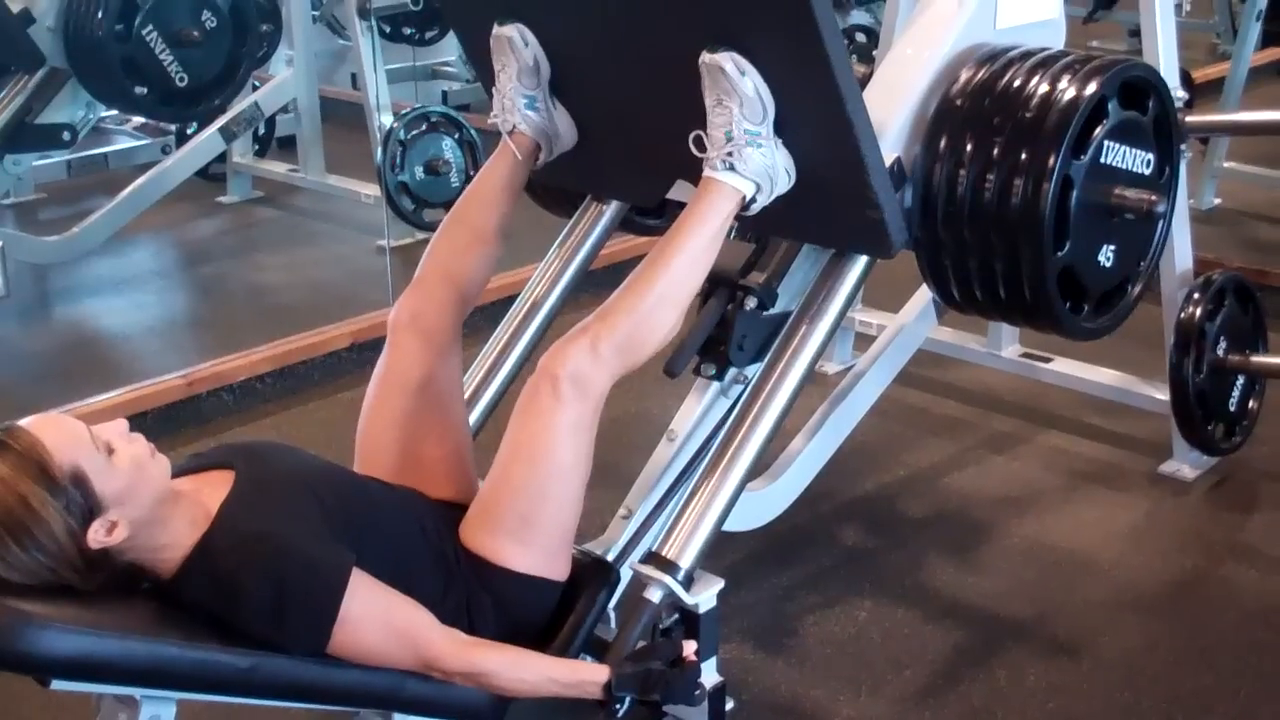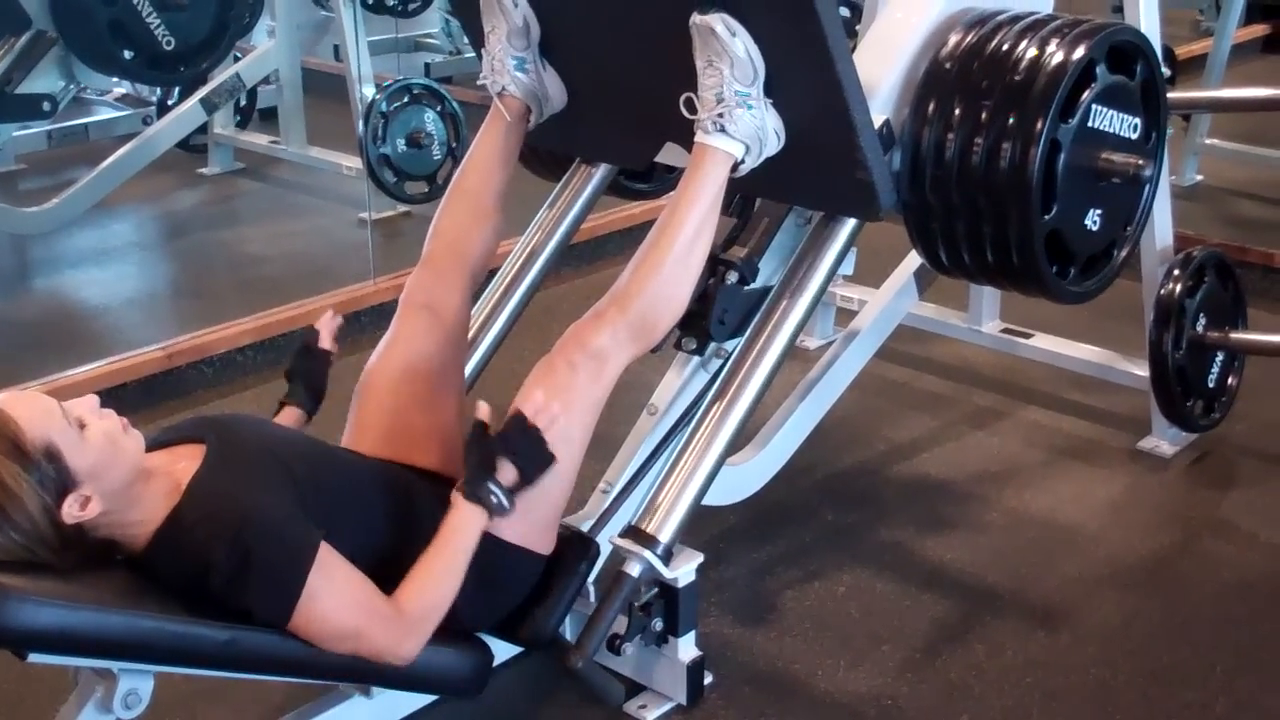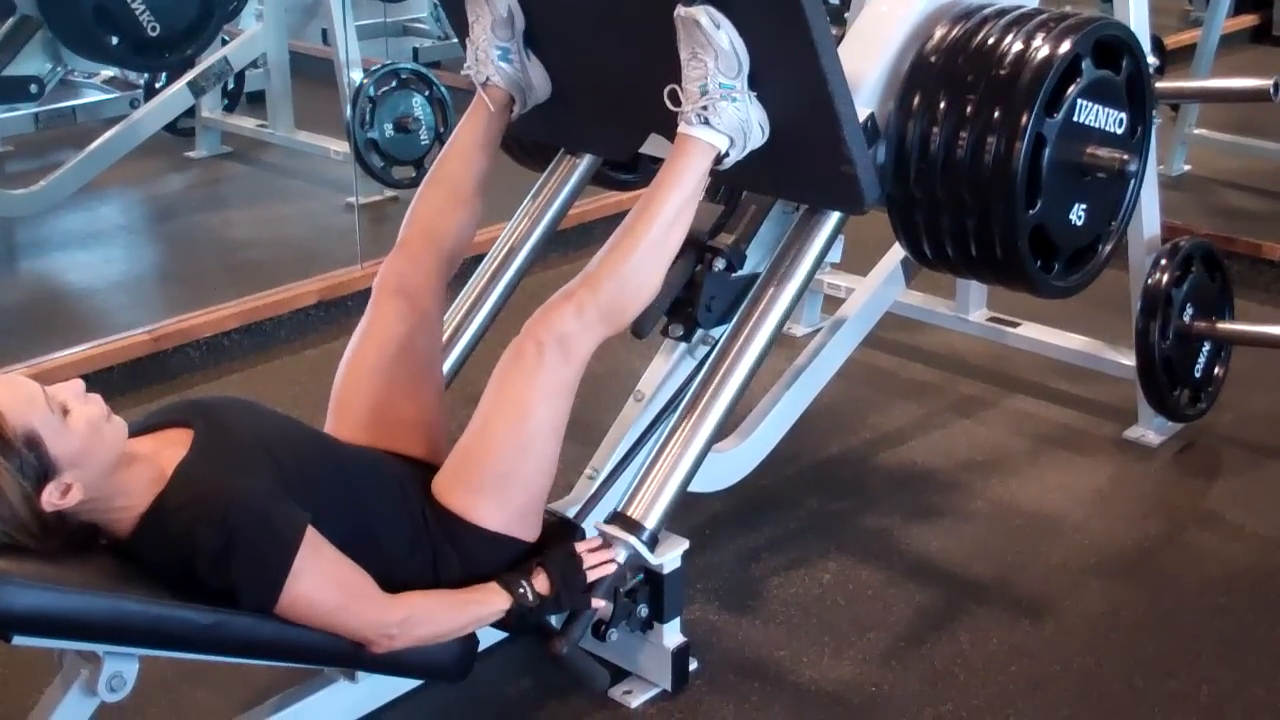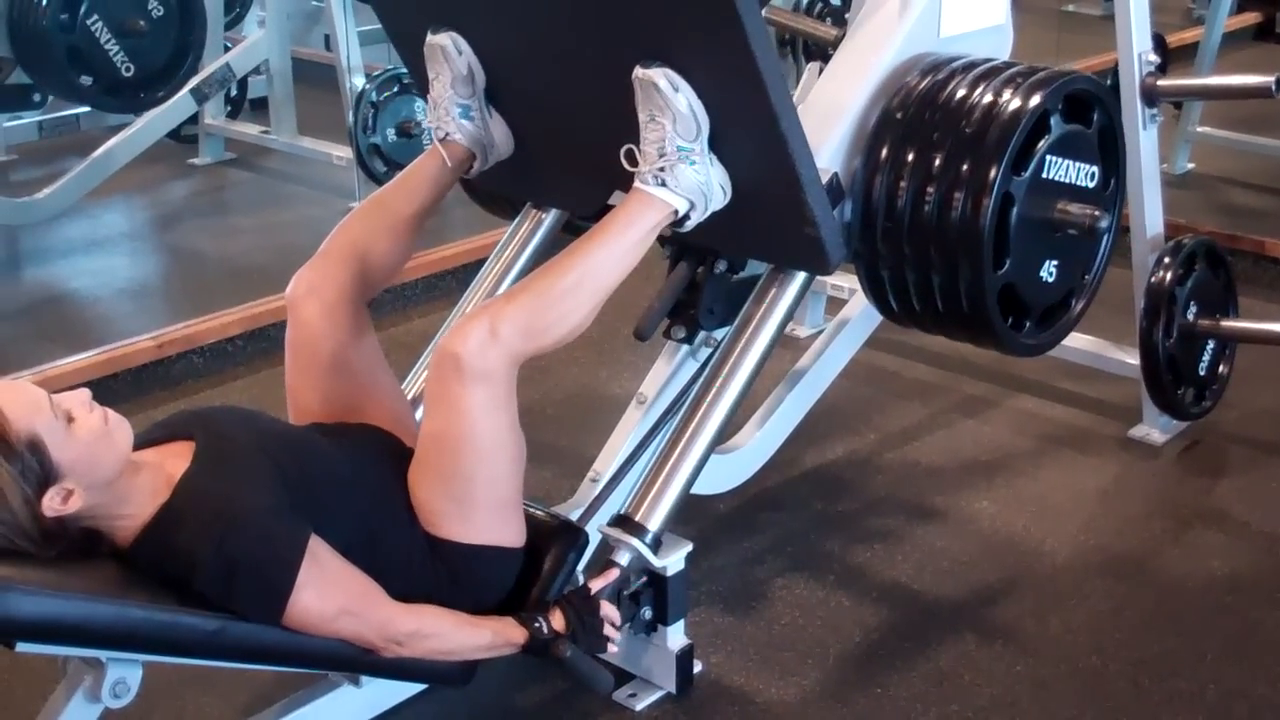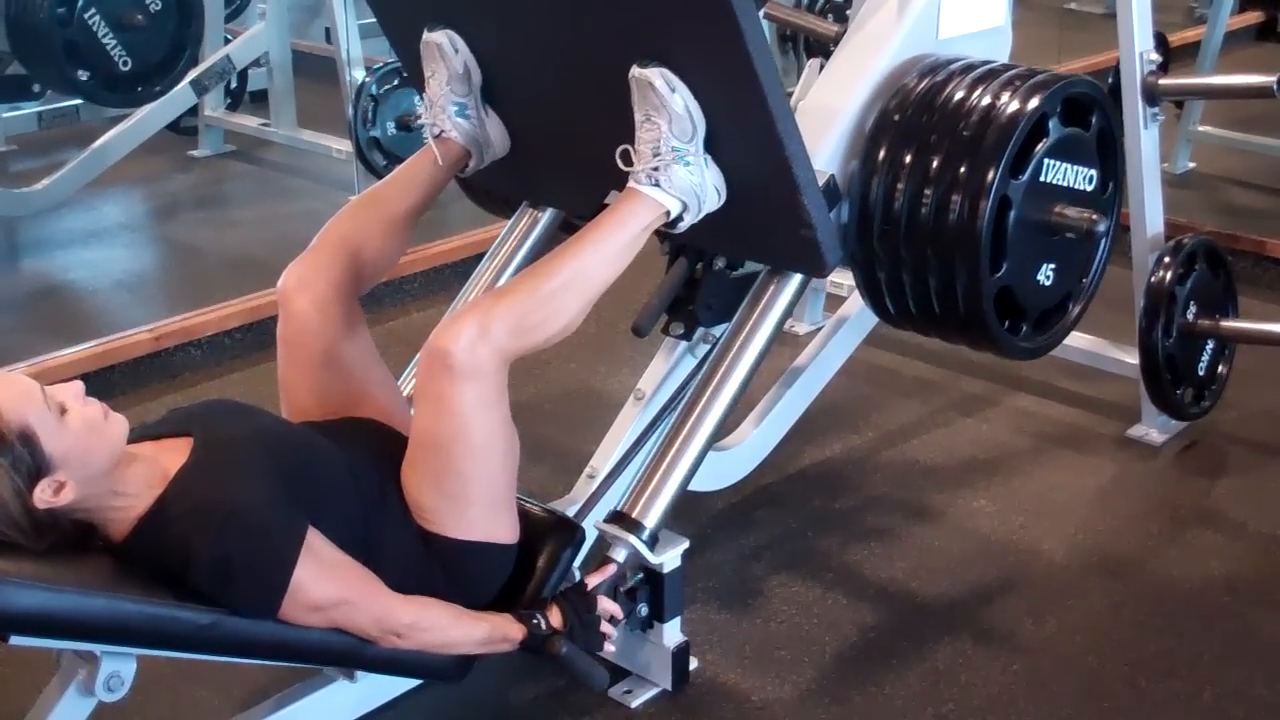
dt=1s
person 1, frame 1
left shoulder: (169, 500)
right shoulder: (265, 563)
right elbow: (449, 658)
right wrist: (623, 683)
left hip: (418, 526)
right hip: (486, 591)
left knee: (423, 315)
right knee: (575, 365)
left ankle: (525, 134)
right ankle: (733, 176)
person 1, frame 2
left shoulder: (152, 461)
right shoulder: (234, 536)
right elbow: (397, 635)
left wrist: (297, 399)
right wrist: (485, 490)
left hip: (392, 498)
right hip: (467, 565)
left knee: (434, 292)
right knee: (595, 345)
left ankle: (515, 95)
right ankle: (725, 137)
person 1, frame 3
left shoulder: (133, 455)
right shoulder: (220, 519)
right elbow: (382, 626)
right wrist: (533, 590)
left hip: (383, 479)
right hip: (447, 547)
left knee: (409, 277)
right knee: (561, 329)
left ankle: (499, 89)
right ankle: (707, 131)
person 1, frame 4
left shoulder: (133, 471)
right shoulder: (221, 532)
right elbow: (388, 631)
right wrist: (545, 629)
left hip: (373, 474)
right hip: (448, 561)
left knee: (321, 292)
right knee: (475, 348)
left ankle: (460, 142)
right ankle: (665, 191)
person 1, frame 5
left shoulder: (126, 466)
right shoulder: (218, 528)
right elbow: (388, 622)
right wrist: (546, 625)
right hip: (437, 557)
left knee: (312, 286)
right knee: (465, 345)
left ankle: (456, 141)
right ankle: (660, 192)
